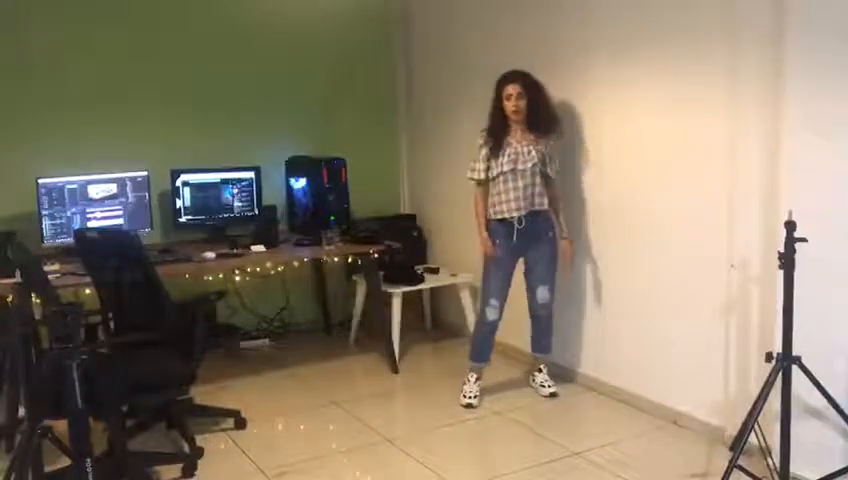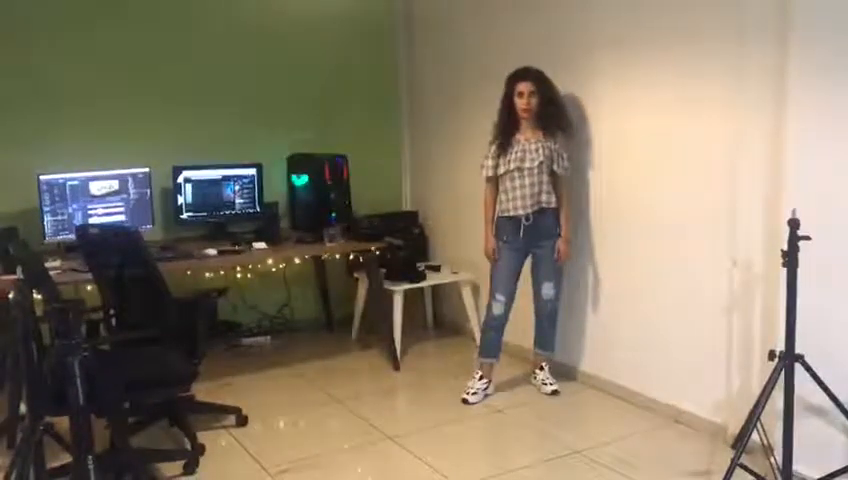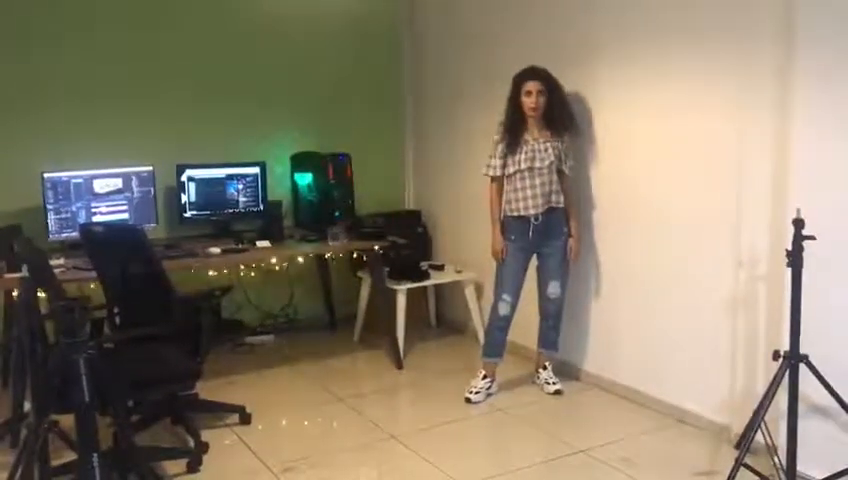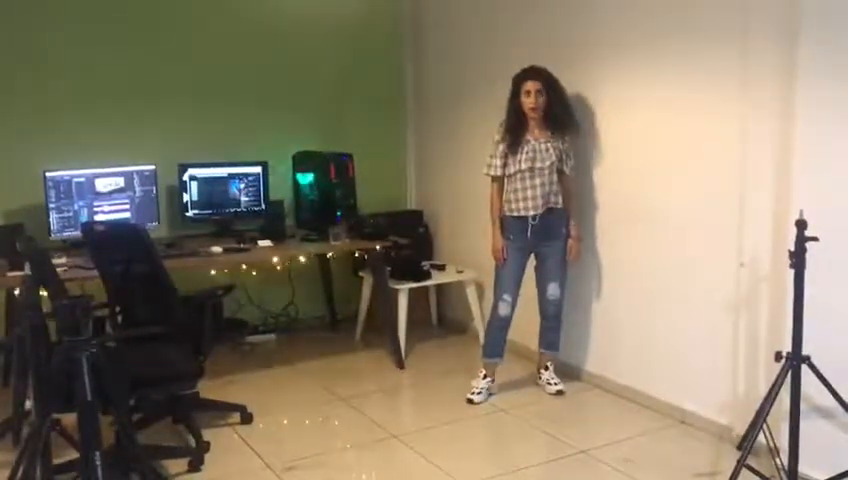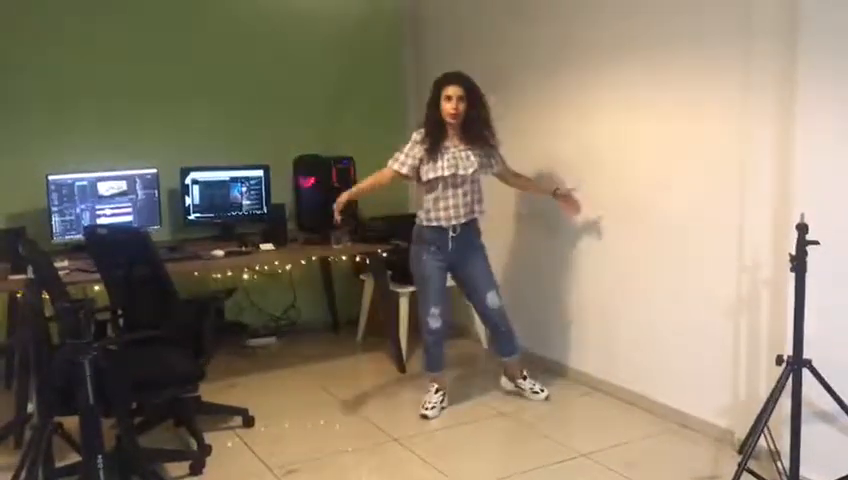
dt=1s
person 1, frame 1
left shoulder: (543, 141)
right shoulder: (490, 141)
left elbow: (551, 189)
right elbow: (480, 191)
left wrist: (563, 232)
right wrist: (483, 234)
left hip: (539, 229)
right hip: (501, 230)
left knee: (542, 303)
right knee: (491, 307)
left ankle: (539, 371)
right ankle: (474, 377)
person 1, frame 2
left shoulder: (553, 139)
right shoulder: (501, 140)
left elbow: (561, 190)
right elbow: (491, 189)
left wrist: (564, 234)
right wrist: (488, 233)
left hip: (545, 227)
right hip: (510, 228)
left knee: (547, 301)
right knee: (498, 303)
left ankle: (541, 368)
right ankle: (484, 376)
person 1, frame 3
left shoulder: (559, 138)
right shoulder: (506, 138)
left elbow: (566, 186)
right elbow: (495, 187)
left wrist: (574, 230)
right wrist: (496, 232)
left hip: (553, 227)
right hip: (517, 228)
left knee: (552, 301)
right knee: (504, 303)
left ankle: (544, 368)
right ankle: (487, 375)
person 1, frame 4
left shoulder: (560, 138)
right shoulder: (507, 138)
left elbow: (566, 185)
right elbow: (496, 187)
left wrist: (573, 230)
right wrist: (496, 232)
left hip: (552, 227)
right hip: (515, 227)
left knee: (552, 301)
right knee: (503, 303)
left ankle: (546, 368)
right ankle: (487, 375)
person 1, frame 5
left shoulder: (481, 144)
right shoulder: (423, 141)
left elbow: (509, 175)
right elbow: (389, 173)
left wrist: (554, 192)
right wrist: (351, 193)
left hip: (468, 238)
right hip: (431, 239)
left knee: (494, 308)
right knee: (433, 317)
left ankle: (515, 375)
right ankle: (437, 388)
